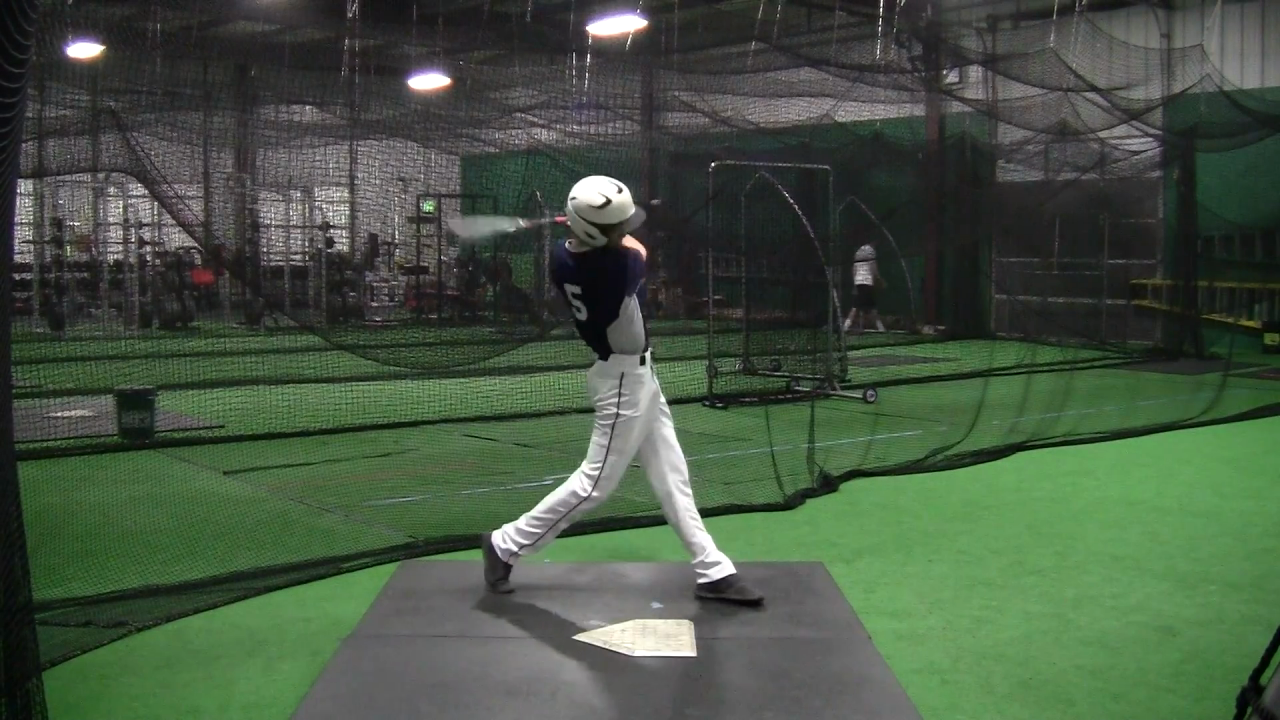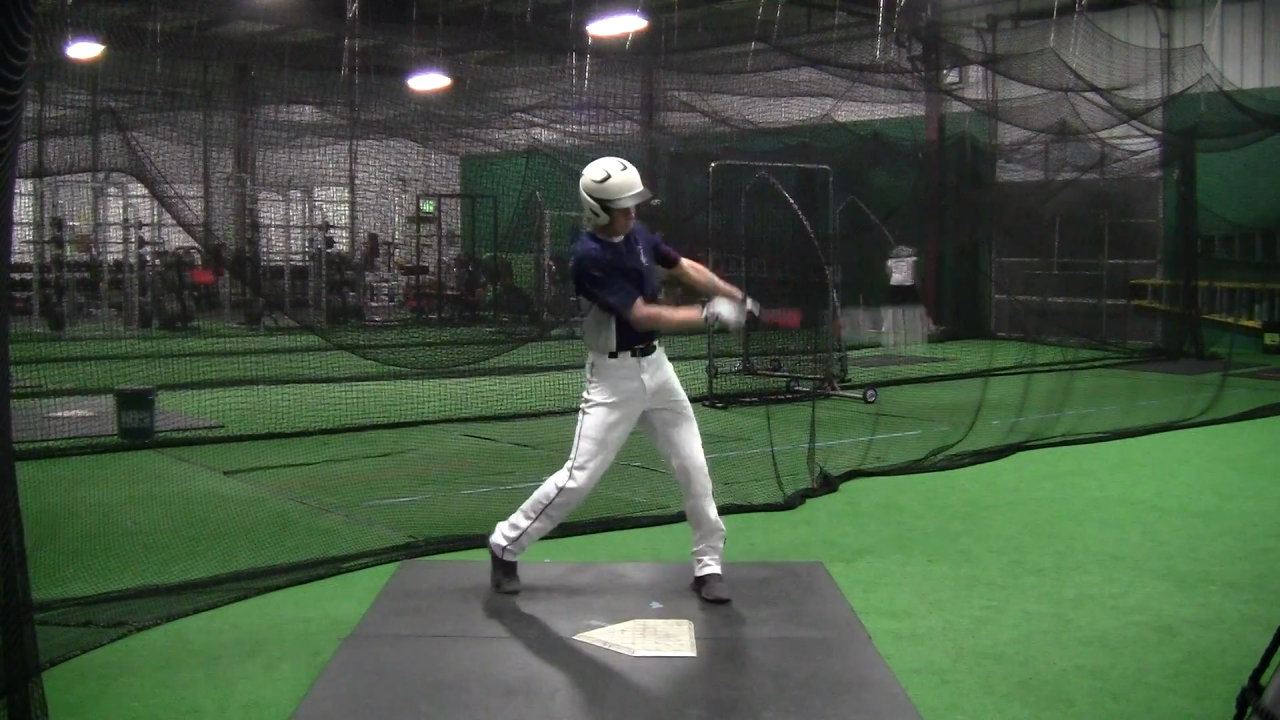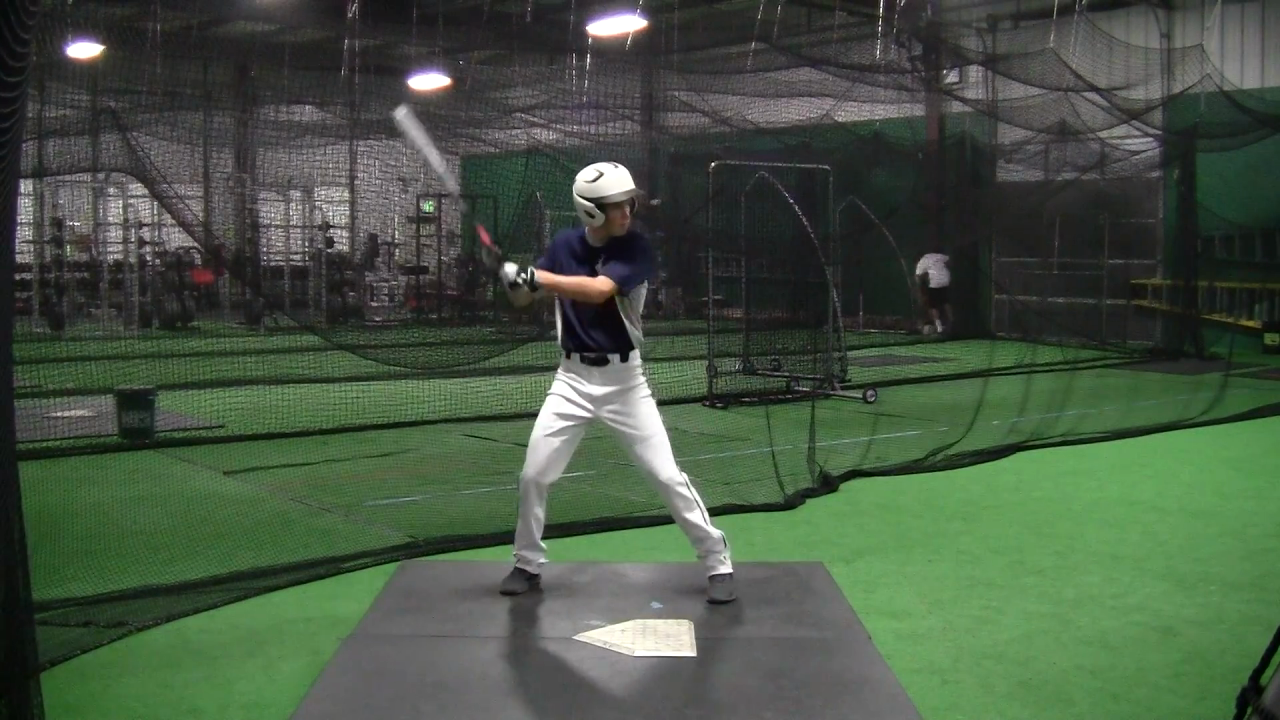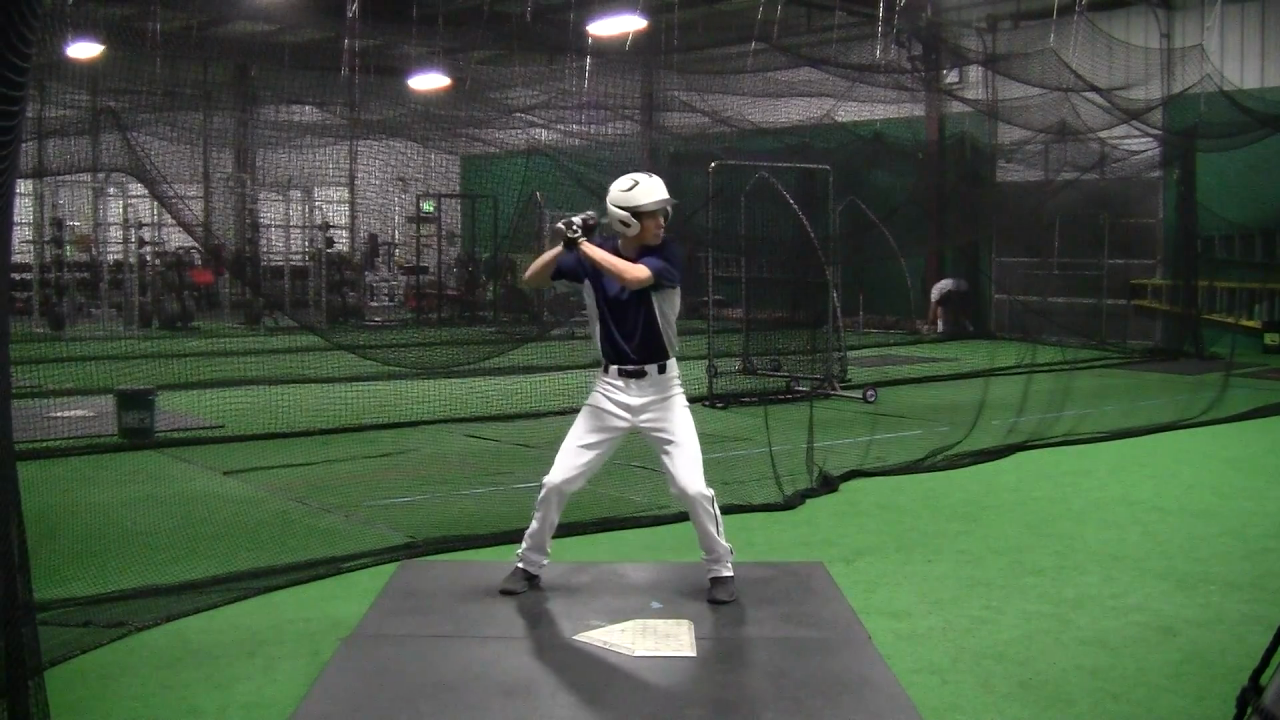
dt=0.5s
person 1, frame 1
left shoulder: (562, 256)
right shoulder: (613, 267)
right elbow: (636, 252)
right wrist: (626, 241)
left hip: (634, 374)
right hip: (624, 381)
left knee: (672, 475)
right knee: (594, 484)
left ankle: (713, 572)
right ankle: (504, 545)
person 1, frame 2
left shoulder: (638, 235)
right shoulder: (588, 255)
left elbow: (681, 267)
right elbow: (642, 315)
left wrist: (731, 294)
right wrist: (710, 313)
left hip: (653, 365)
right hip: (612, 375)
left knee: (694, 469)
right knee: (577, 477)
left ankle: (708, 566)
right ankle: (505, 546)
person 1, frame 3
left shoulder: (636, 247)
right shoulder: (564, 243)
left elbow: (602, 291)
right elbow: (526, 295)
left wrist: (534, 276)
right wrist: (514, 279)
left hip: (623, 378)
right hip: (572, 377)
left knee: (667, 476)
right knee: (534, 474)
left ankle: (717, 562)
right ankle: (528, 564)
person 1, frame 4
left shoulder: (667, 255)
right shoulder: (594, 253)
left elbow: (634, 276)
right elbow: (531, 280)
left wrist: (582, 245)
right wrist: (567, 245)
left hip: (662, 389)
right hip: (611, 389)
left knee: (694, 489)
right knee: (558, 482)
left ankle: (720, 569)
right ankle: (529, 564)
